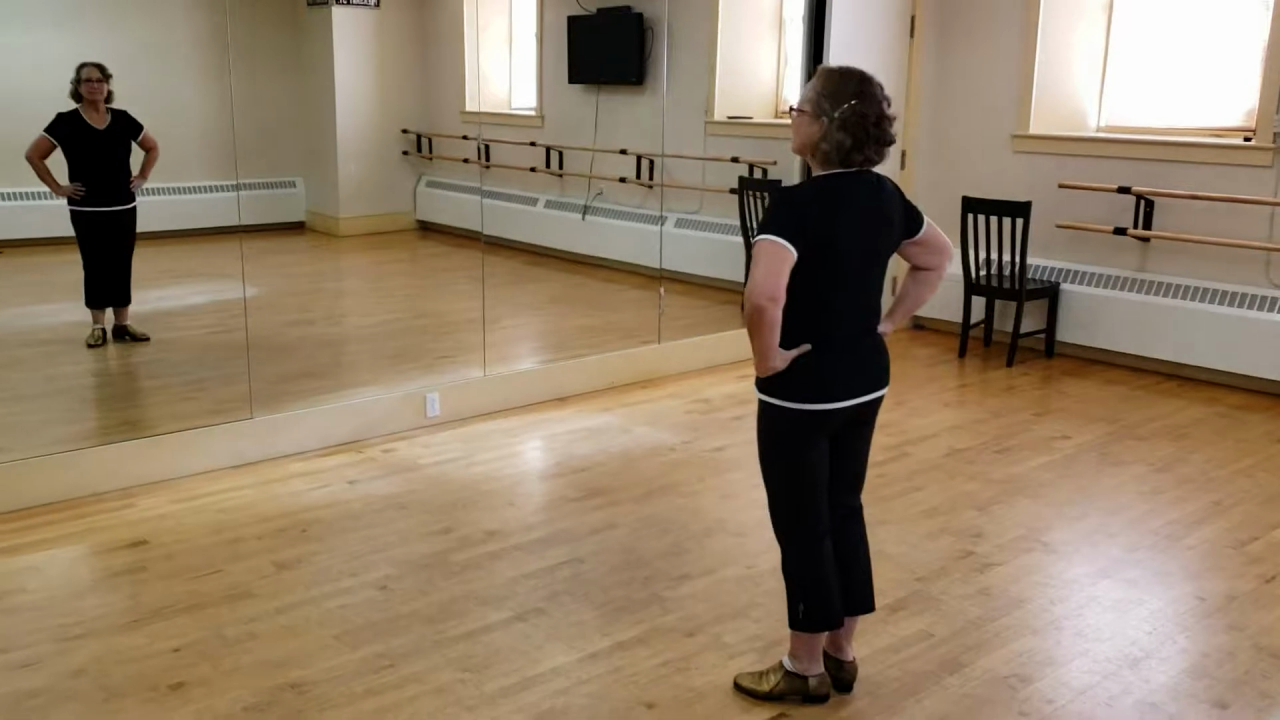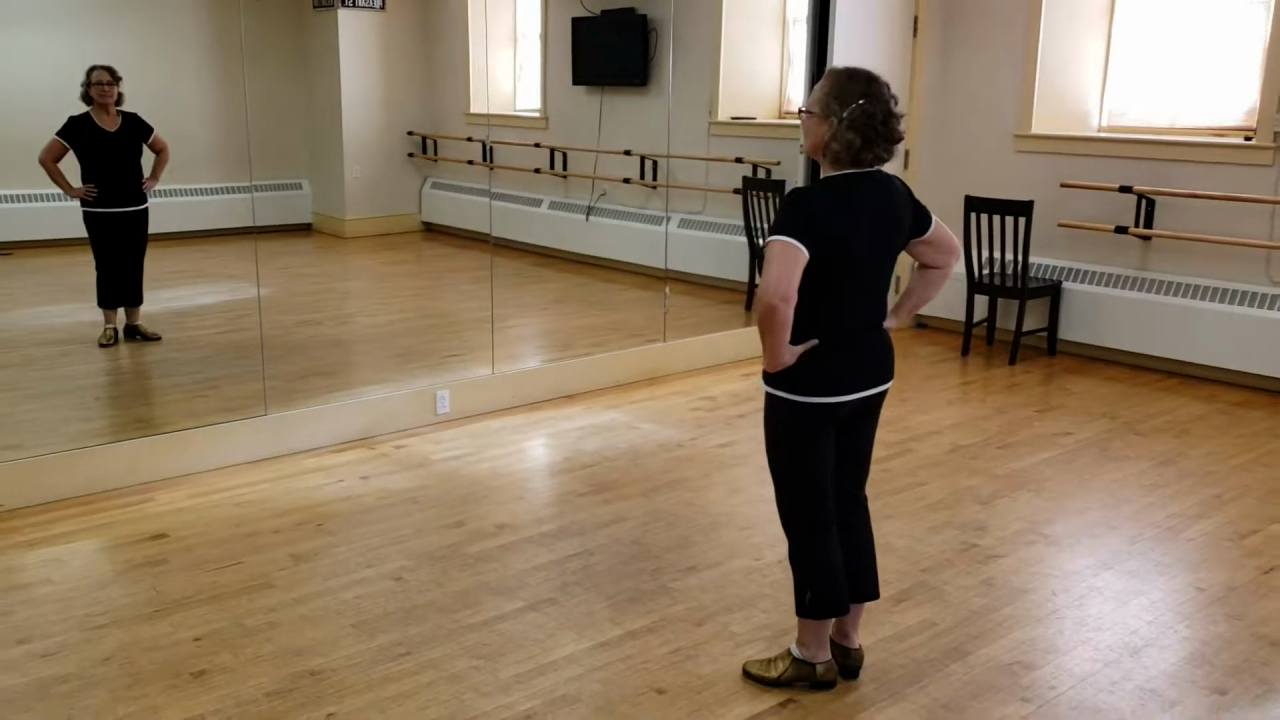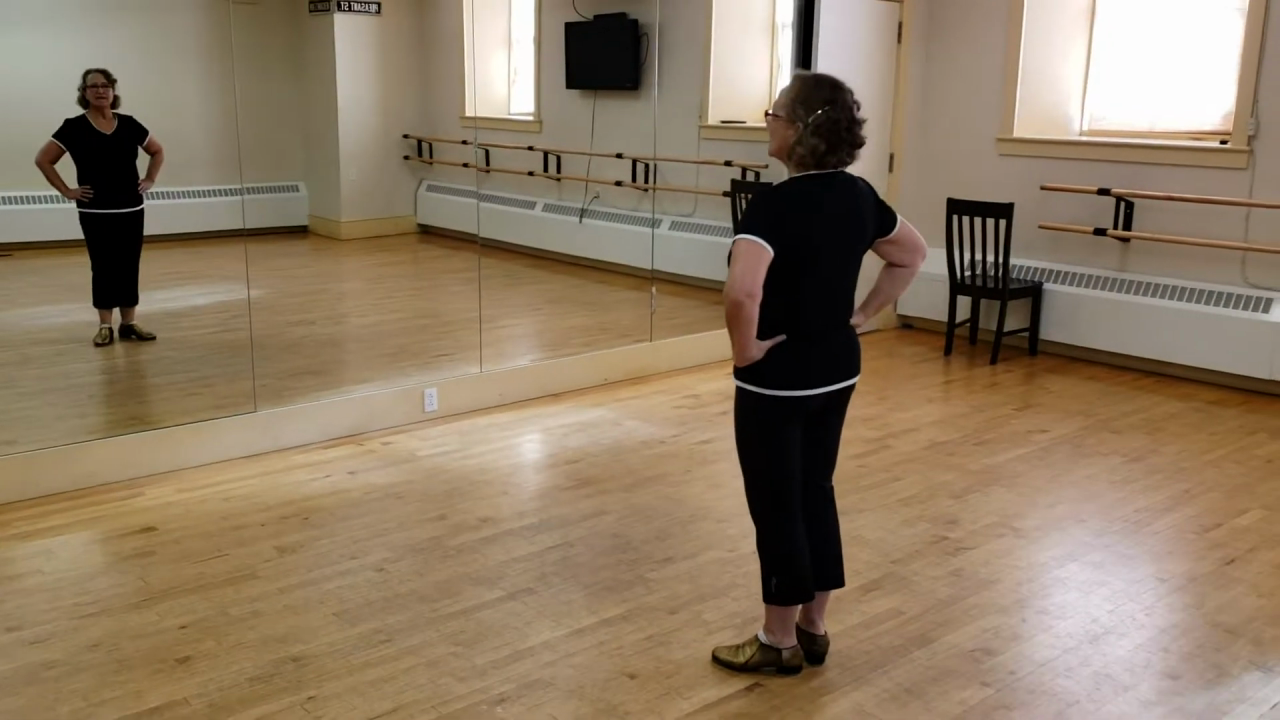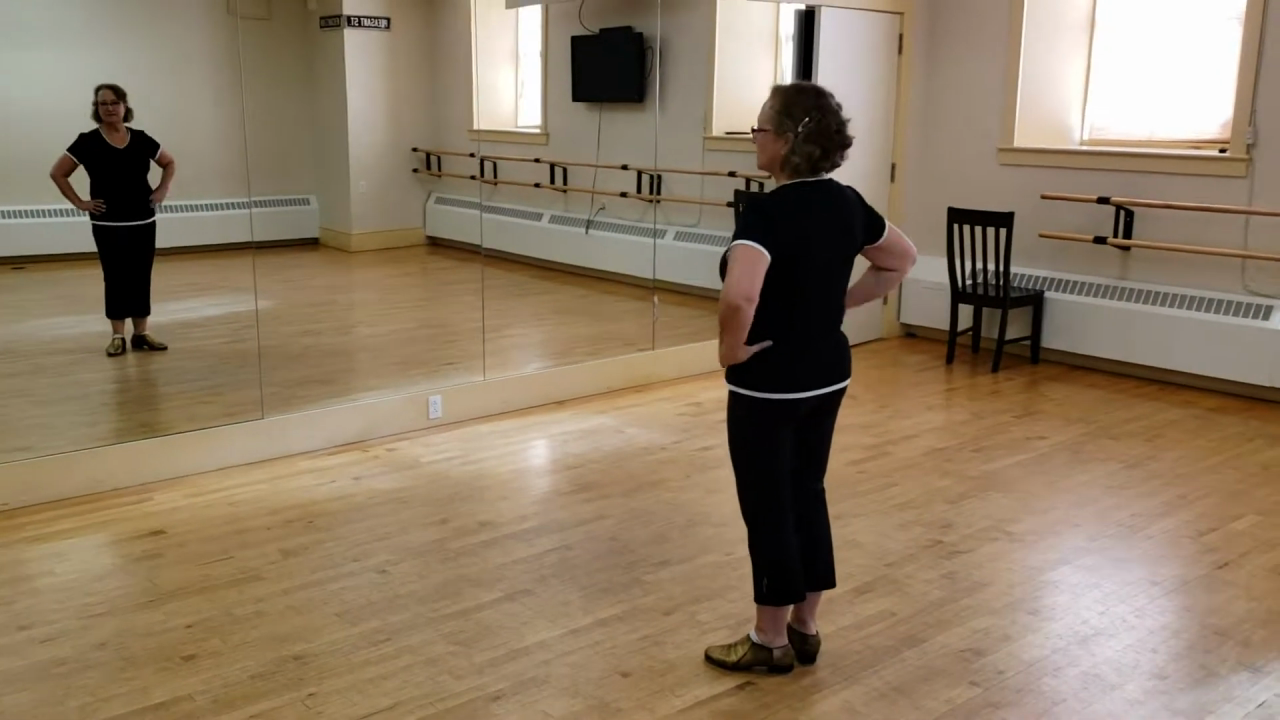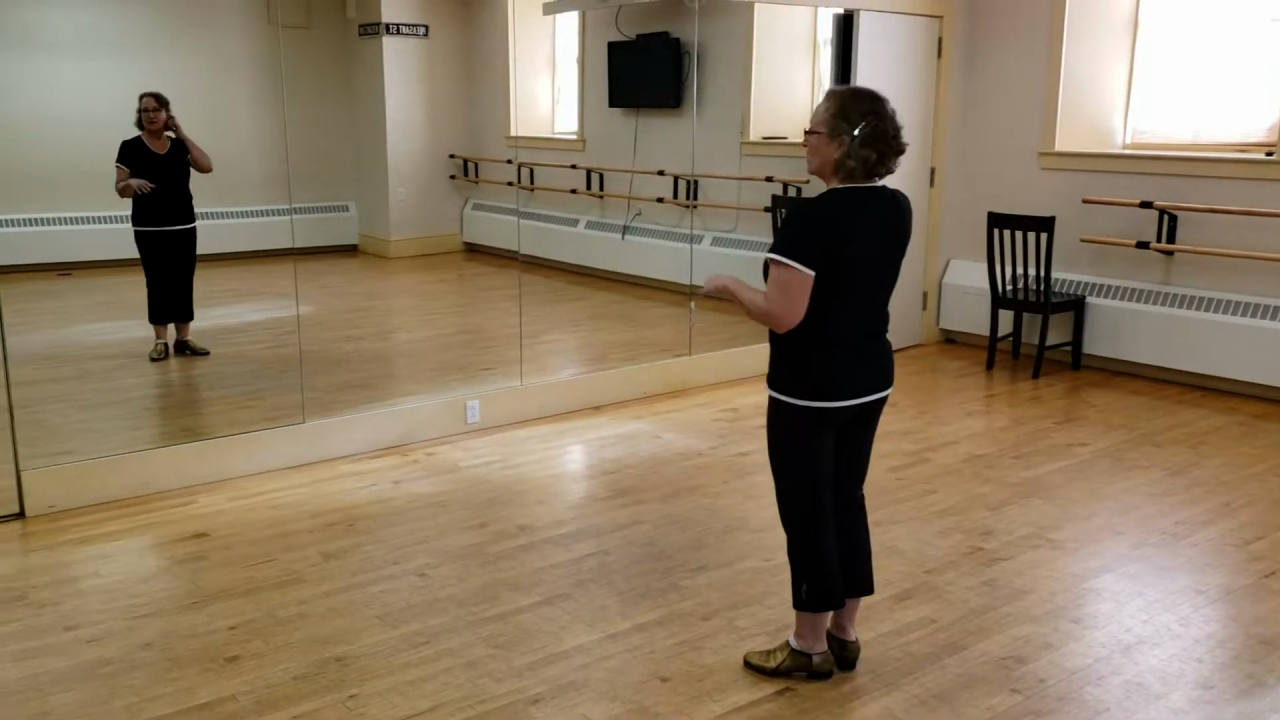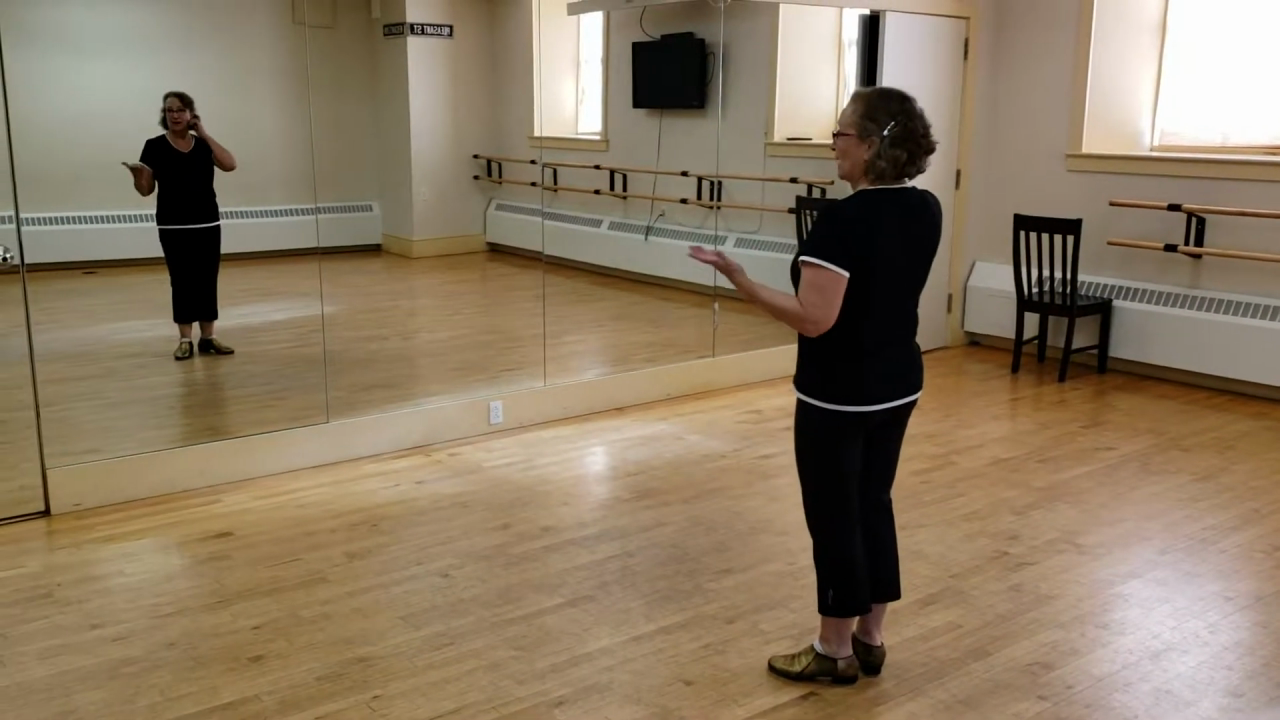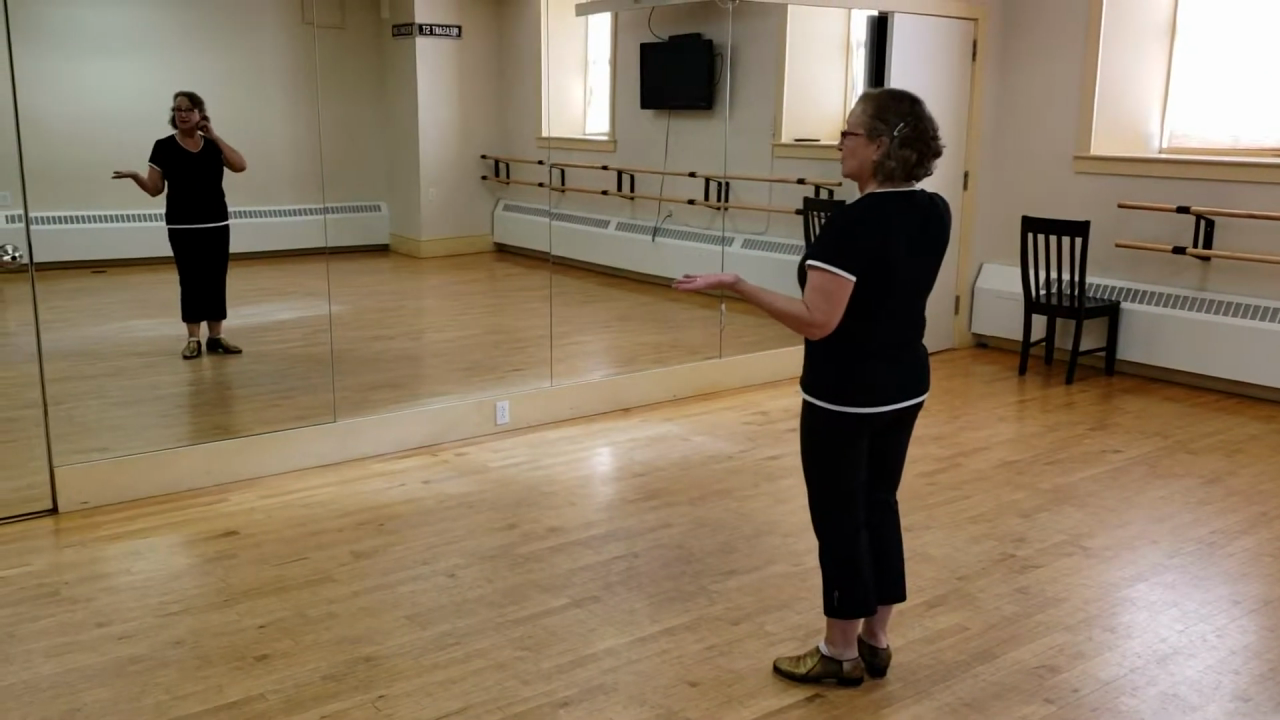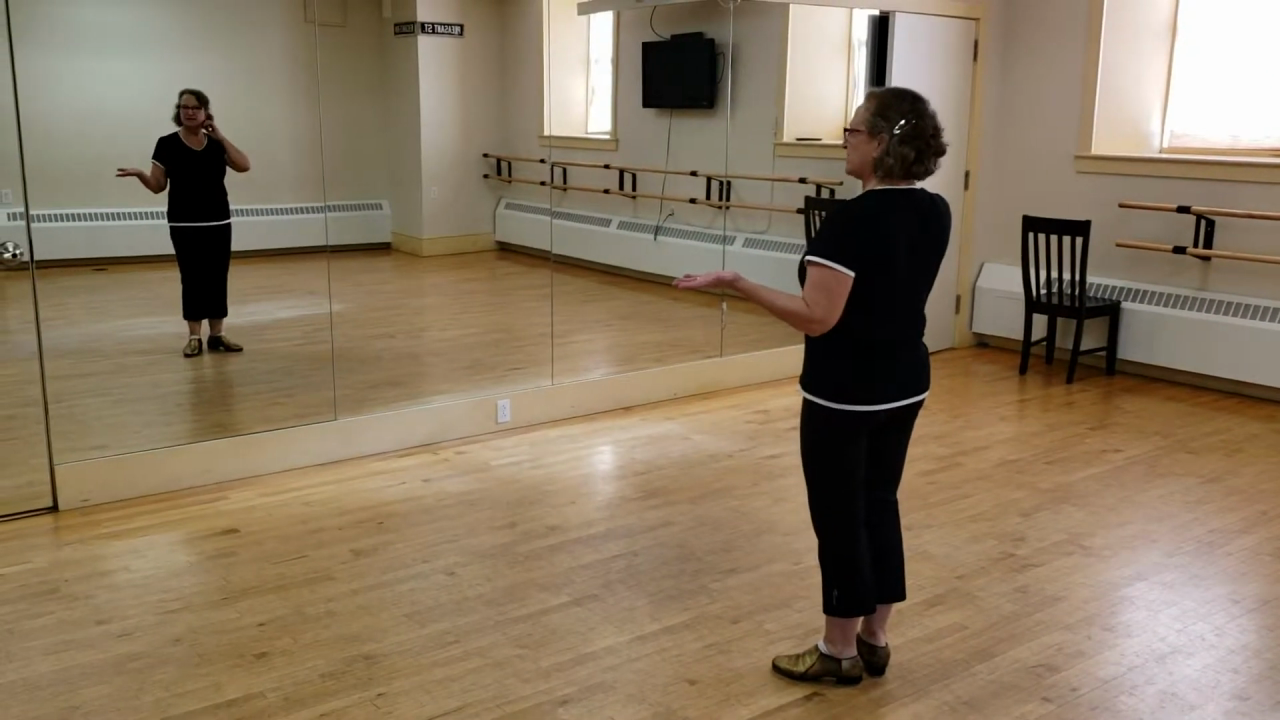
dt=0.5s
person 1, frame 1
left shoulder: (796, 203)
right shoulder: (883, 195)
left elbow: (764, 295)
right elbow: (938, 256)
left wrist: (768, 357)
left hip: (803, 392)
right hip: (865, 380)
left knee: (803, 525)
right knee: (844, 512)
left ankle: (806, 669)
right ankle: (841, 654)
person 1, frame 2
left shoulder: (808, 205)
right shoulder: (892, 195)
left elbow: (776, 296)
right elbow: (945, 255)
left wrist: (776, 355)
left hip: (809, 385)
right hip: (870, 374)
left knee: (808, 515)
right knee: (849, 501)
left ankle: (813, 655)
right ankle: (848, 641)
person 1, frame 3
left shoulder: (774, 204)
right shoulder: (857, 195)
left elbow: (742, 291)
right elbow: (912, 254)
left wrist: (745, 349)
right wrist: (861, 314)
left hip: (777, 381)
right hip: (837, 370)
left knee: (776, 505)
right knee: (815, 493)
left ankle: (779, 642)
right ankle: (814, 628)
person 1, frame 4
left shoulder: (766, 211)
right shoulder: (844, 202)
left elbow: (740, 297)
right elbow: (901, 259)
left wrist: (731, 350)
left hip: (769, 384)
right hip: (828, 374)
left knee: (768, 507)
right knee: (807, 494)
left ankle: (770, 641)
right ankle: (805, 628)
person 1, frame 5
left shoulder: (813, 218)
right shoulder: (896, 210)
left elbow: (781, 314)
left wrist: (730, 285)
left hip: (810, 391)
right hip: (871, 381)
left knee: (808, 513)
right knee: (846, 500)
left ankle: (810, 647)
right ankle: (845, 635)
person 1, frame 6
left shoulder: (844, 220)
right shoulder: (926, 210)
left elbow: (813, 317)
left wrist: (737, 275)
left hip: (839, 394)
right hip: (899, 384)
left knee: (834, 517)
right knee: (874, 506)
left ankle: (835, 651)
right ankle: (870, 640)
person 1, frame 7
left shoulder: (853, 223)
right shoulder: (934, 213)
left elbow: (817, 320)
left wrist: (736, 285)
left hip: (844, 396)
right hip: (905, 386)
left knee: (839, 518)
right knee: (879, 507)
left ankle: (841, 653)
right ankle: (876, 641)
person 1, frame 8
left shoulder: (853, 220)
right shoulder: (935, 213)
left elbow: (816, 315)
left wrist: (736, 282)
left hip: (844, 394)
right hip: (905, 385)
left knee: (839, 517)
right knee: (879, 506)
left ankle: (839, 652)
right ankle: (875, 640)
person 2, frame 1
left shoulder: (123, 119)
right shoulder: (66, 122)
left elbow: (152, 147)
right elbow: (33, 154)
left wrist: (142, 177)
right wrist: (57, 187)
left hip: (123, 207)
right hip: (86, 210)
left knee: (121, 266)
right knee: (95, 267)
left ankle: (122, 324)
right ankle: (98, 327)
person 2, frame 2
left shoulder: (133, 122)
right shoulder: (78, 125)
left elbow: (163, 149)
right elbow: (46, 158)
left wrist: (154, 178)
right wrist: (70, 190)
left hip: (135, 208)
right hip: (99, 211)
left knee: (134, 266)
right knee: (107, 267)
left ankle: (134, 324)
right ankle: (110, 326)
person 2, frame 3
left shoulder: (129, 124)
right shoulder: (74, 127)
left elbow: (157, 151)
right elbow: (43, 159)
left wrist: (149, 179)
right wrist: (66, 190)
left hip: (131, 209)
right hip: (95, 211)
left knee: (129, 266)
right knee: (103, 267)
left ankle: (129, 323)
right ankle: (105, 326)
person 2, frame 4
left shoulder: (141, 139)
right shoulder: (88, 142)
left elbow: (169, 162)
right elbow: (57, 172)
left wrist: (162, 189)
right wrist: (79, 202)
left hip: (143, 221)
right hip: (108, 224)
left knee: (141, 277)
right knee: (115, 278)
left ankle: (141, 333)
right ankle: (117, 336)
person 2, frame 5
left shoulder: (180, 146)
right shoulder: (130, 148)
left elbow: (206, 166)
right elbow: (120, 189)
left wrist: (182, 135)
right wrist: (133, 182)
left hip: (183, 226)
right hip: (149, 229)
left knee: (183, 281)
right knee: (157, 282)
left ankle: (184, 338)
right ankle: (160, 341)
person 2, frame 6
left shoulder: (203, 145)
right shoulder: (154, 146)
left elbow: (230, 164)
right elbow: (145, 189)
left wrist: (204, 134)
right wrist: (137, 174)
left hip: (208, 224)
right hip: (173, 227)
left knee: (208, 280)
right knee: (182, 281)
left ankle: (208, 337)
right ankle: (185, 340)
person 2, frame 7
left shoulder: (213, 145)
right shoulder: (164, 147)
left elbow: (240, 165)
right elbow: (155, 188)
left wrist: (215, 137)
right wrist: (136, 177)
left hip: (217, 224)
right hip: (182, 227)
left knee: (216, 279)
right knee: (190, 280)
left ankle: (216, 336)
right ankle: (193, 339)
person 2, frame 8
left shoulder: (216, 145)
right shoulder: (167, 144)
left elbow: (244, 166)
right elbow: (158, 185)
left wrist: (220, 137)
right wrist: (139, 174)
left hip: (218, 222)
right hip: (184, 224)
left knee: (218, 278)
right knee: (192, 279)
left ankle: (217, 334)
right ankle: (194, 337)
